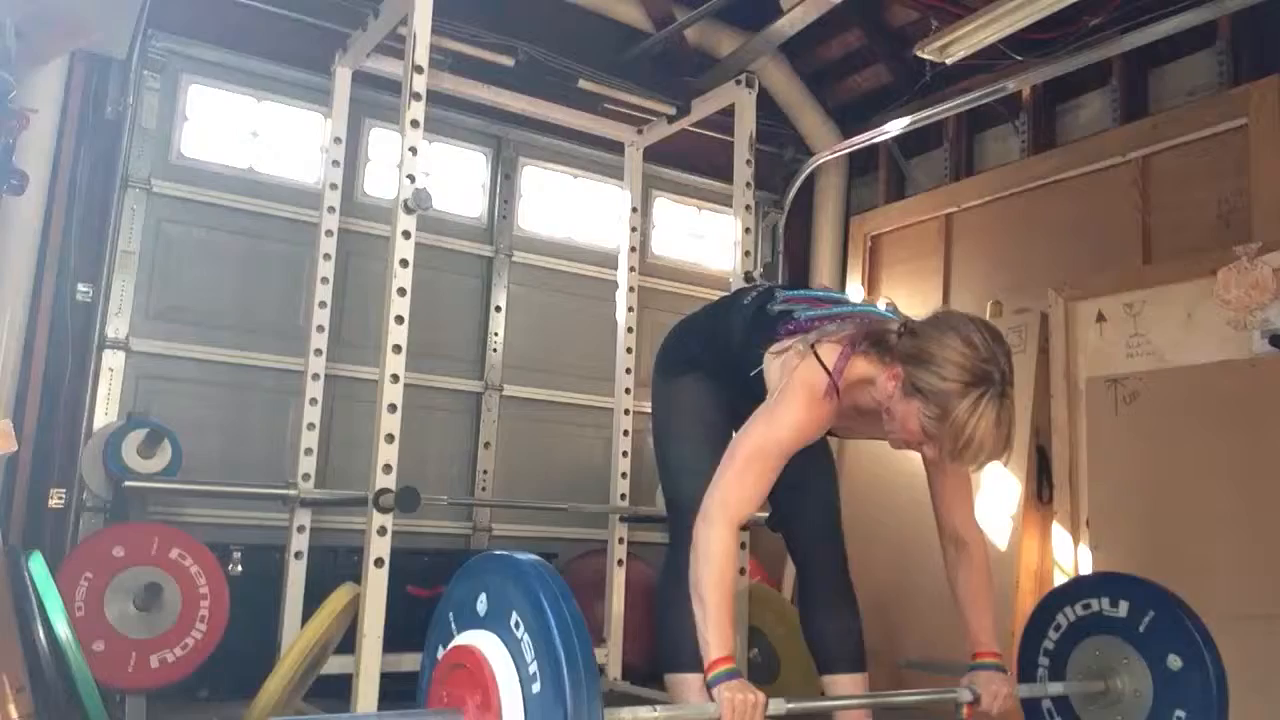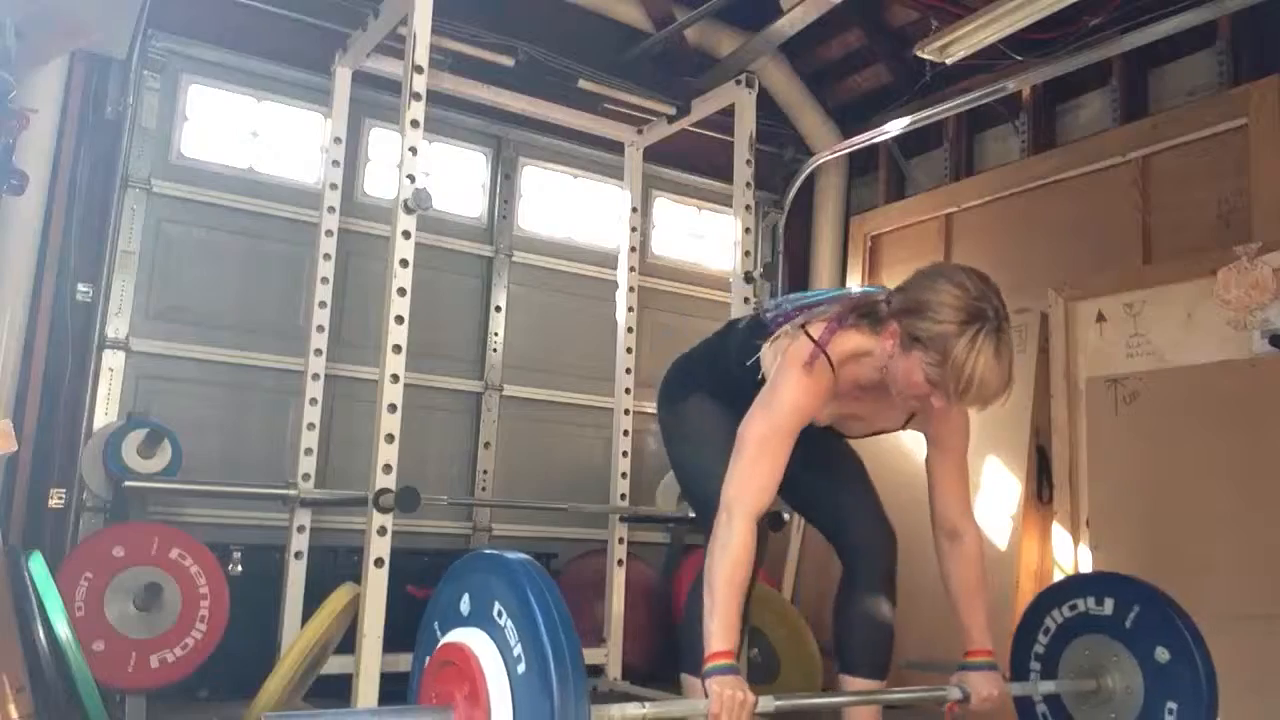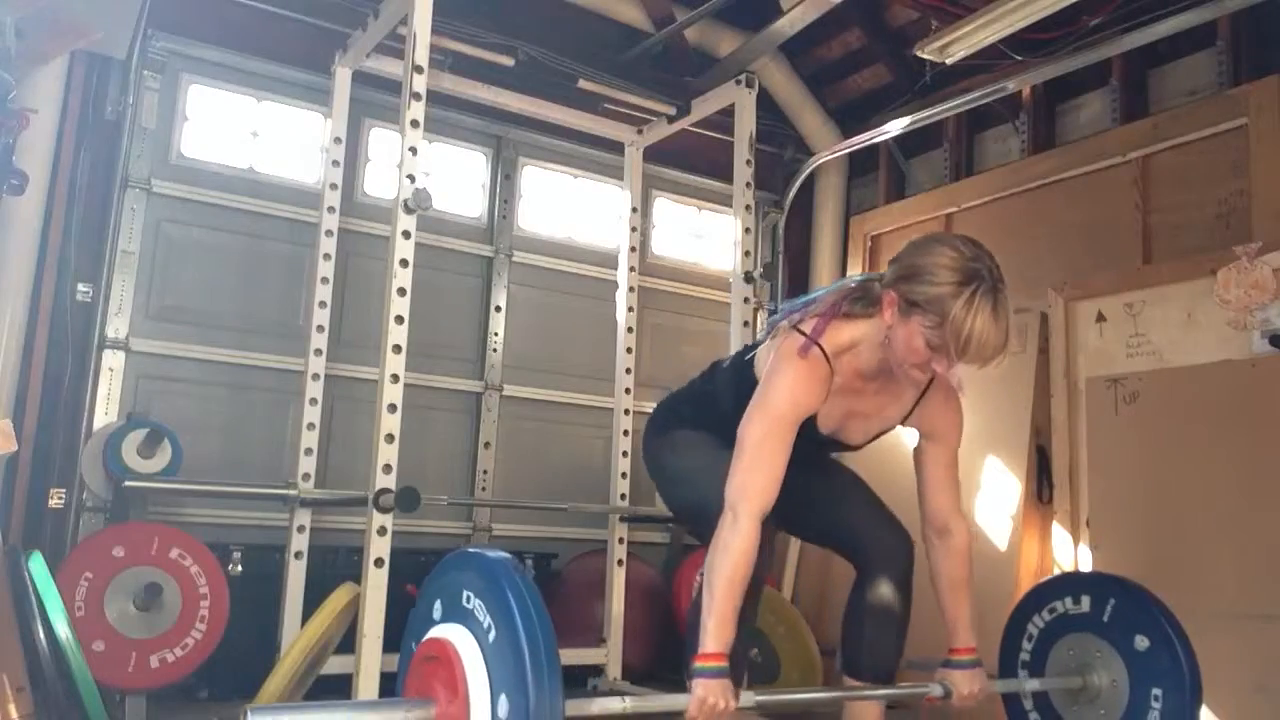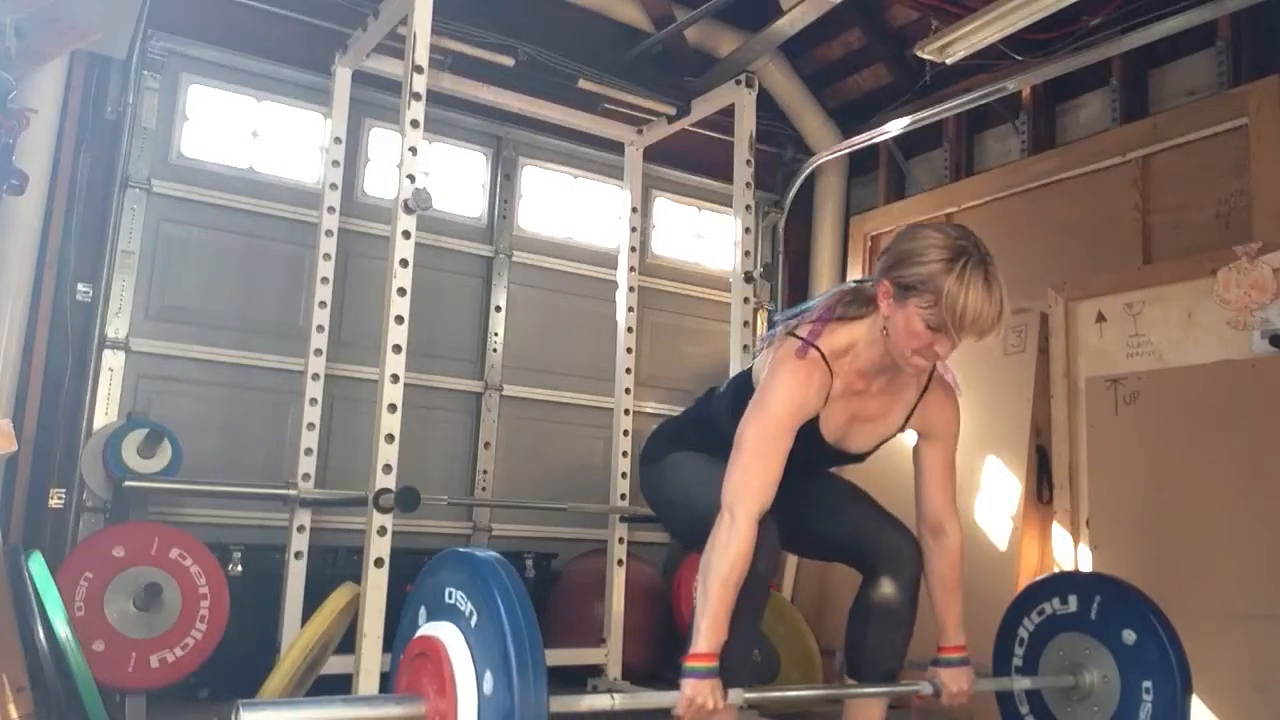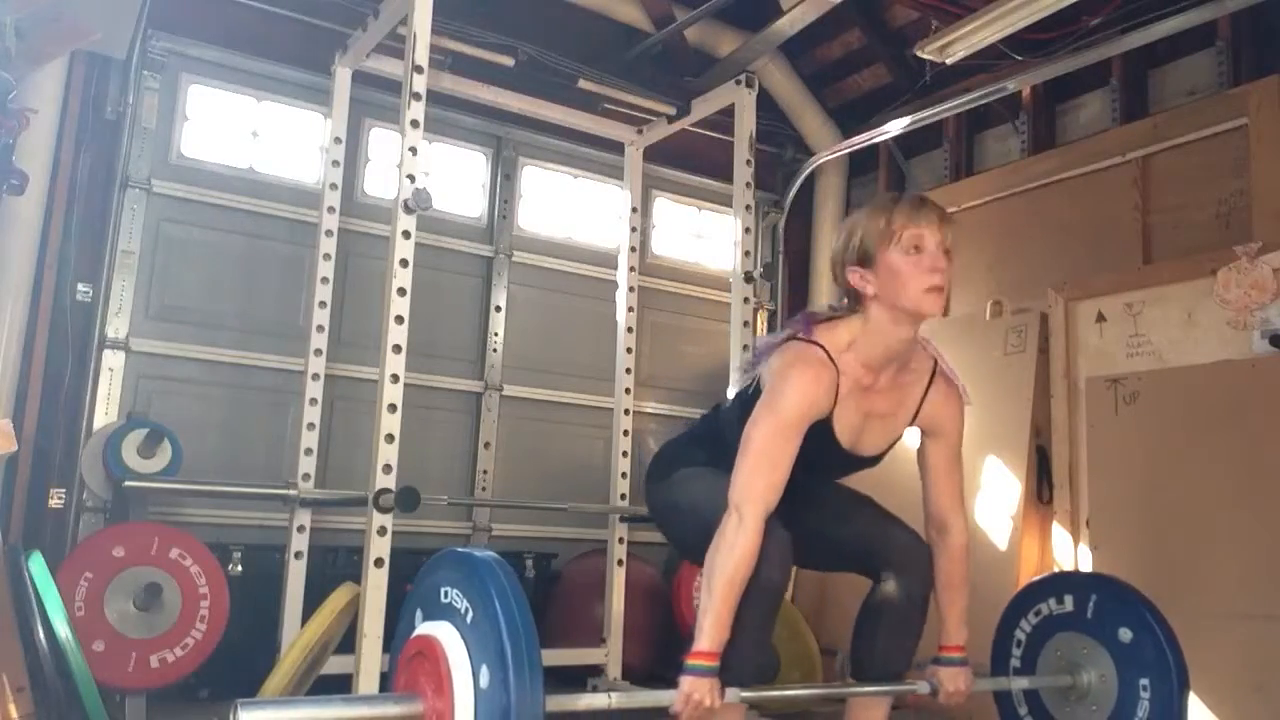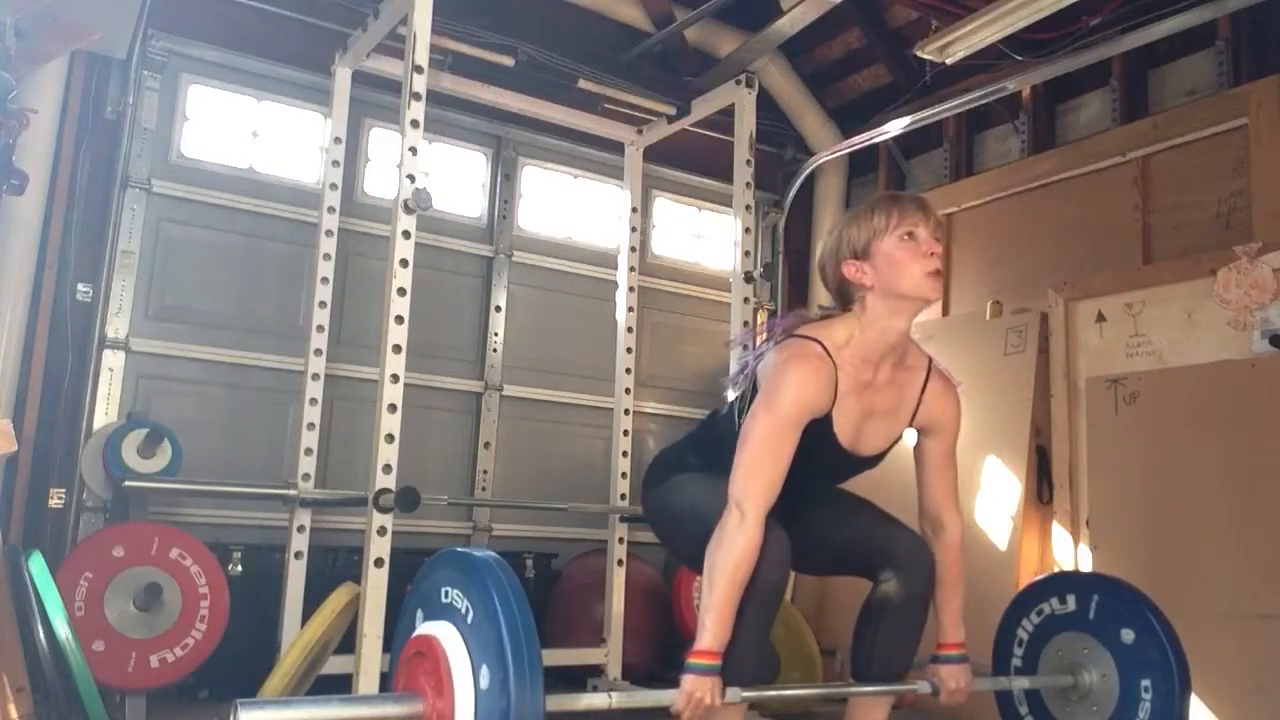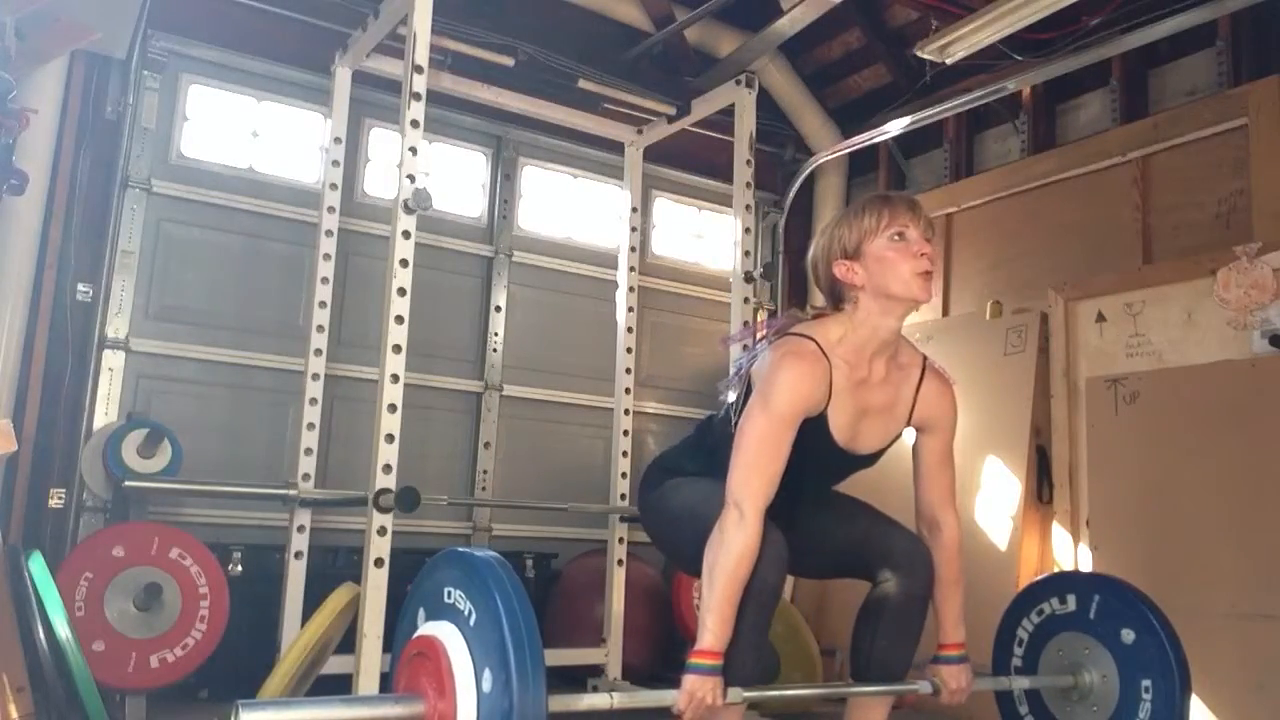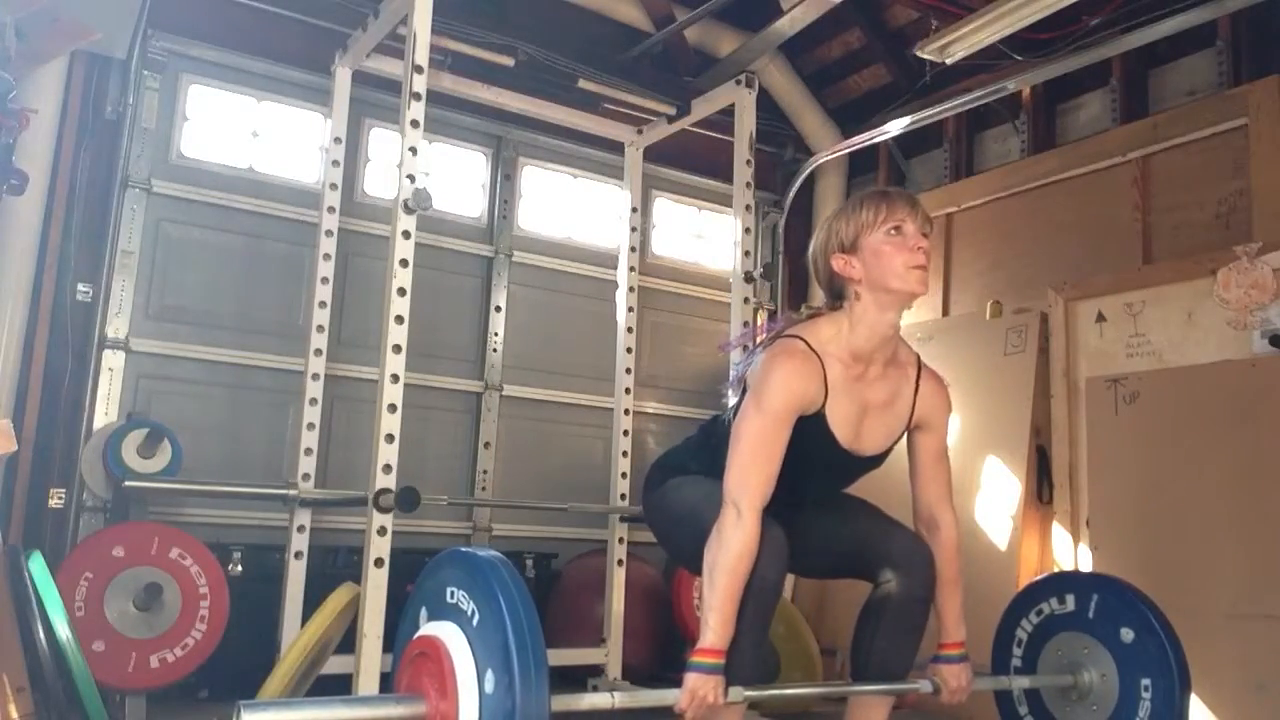
dt=0.4s
person 1, frame 1
left shoulder: (934, 403)
right shoulder: (815, 384)
left elbow: (962, 538)
right elbow: (716, 520)
left wrist: (987, 658)
right wrist: (722, 671)
left hip: (762, 385)
right hip: (700, 366)
left knee: (821, 546)
right knee: (697, 519)
person 1, frame 2
left shoulder: (939, 408)
right shoulder: (812, 365)
left elbow: (957, 531)
right elbow: (738, 512)
left wrist: (978, 655)
right wrist: (720, 664)
left hip: (803, 429)
right hip: (707, 399)
left knee: (873, 546)
right knee: (741, 541)
person 1, frame 3
left shoulder: (935, 401)
right shoulder: (807, 360)
left elbow: (946, 527)
right elbow: (743, 513)
left wrist: (962, 653)
right wrist: (711, 663)
left hip: (793, 456)
right hip: (692, 436)
left knee: (888, 551)
right knee: (750, 542)
person 1, frame 4
left shoulder: (934, 400)
right shoulder: (806, 365)
left elbow: (941, 528)
right elbow: (739, 515)
left wrist: (952, 652)
right wrist: (702, 662)
left hip: (791, 476)
right hip: (689, 459)
left knee: (897, 556)
right knee: (757, 544)
person 1, frame 5
left shoulder: (937, 393)
right shoulder: (811, 367)
left elbow: (948, 525)
right elbow: (744, 517)
left wrist: (953, 651)
right wrist: (702, 660)
left hip: (795, 492)
right hip: (696, 475)
left knee: (908, 559)
right knee: (766, 550)
person 1, frame 6
left shoulder: (934, 392)
right shoulder: (807, 365)
left elbow: (943, 522)
right elbow: (744, 514)
left wrist: (951, 648)
right wrist: (705, 658)
left hip: (796, 498)
right hip: (693, 483)
left knee: (908, 559)
right knee: (765, 552)
person 1, frame 7
left shoulder: (929, 389)
right shoulder: (801, 363)
left elbow: (941, 521)
right elbow: (741, 513)
left wrist: (952, 648)
right wrist: (705, 658)
left hip: (791, 502)
right hip: (689, 488)
left knee: (907, 560)
right knee: (760, 553)
person 1, frame 8
left shoulder: (925, 390)
right shoulder: (794, 363)
left elbow: (937, 520)
right elbow: (739, 514)
left wrist: (952, 647)
right wrist: (708, 655)
left hip: (797, 506)
right hip: (694, 489)
left knee: (908, 560)
right knee: (761, 550)
